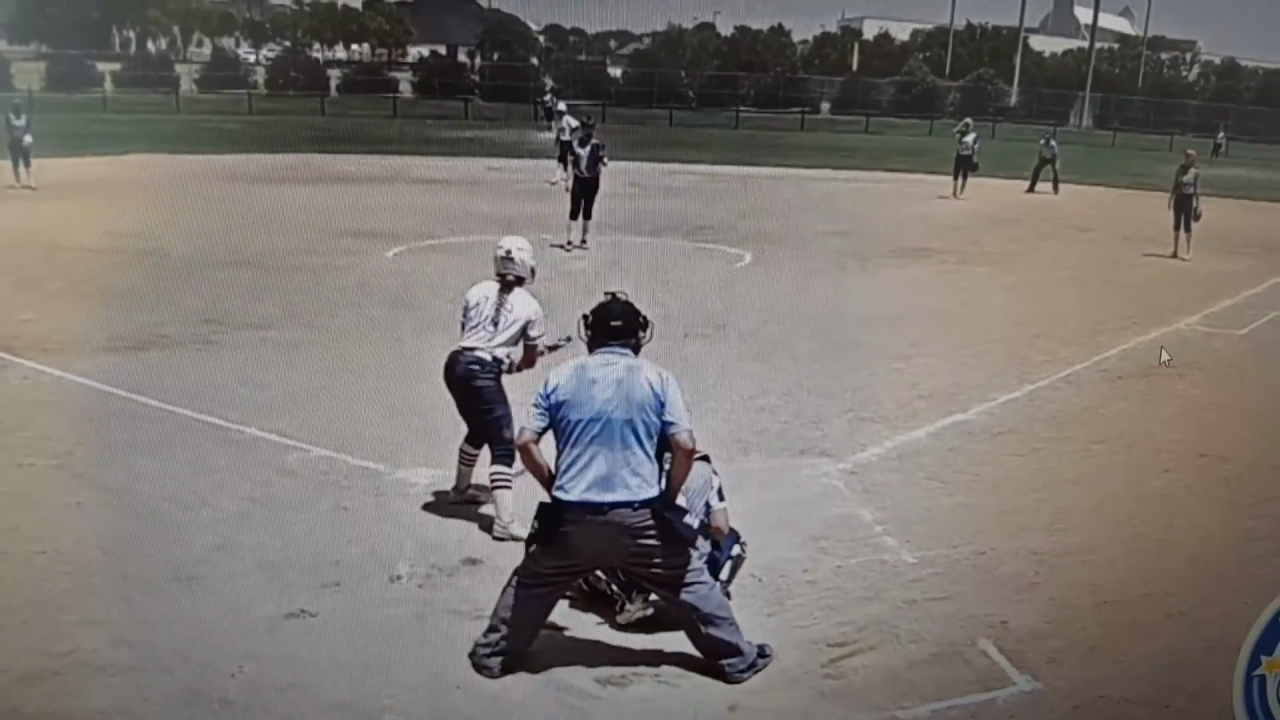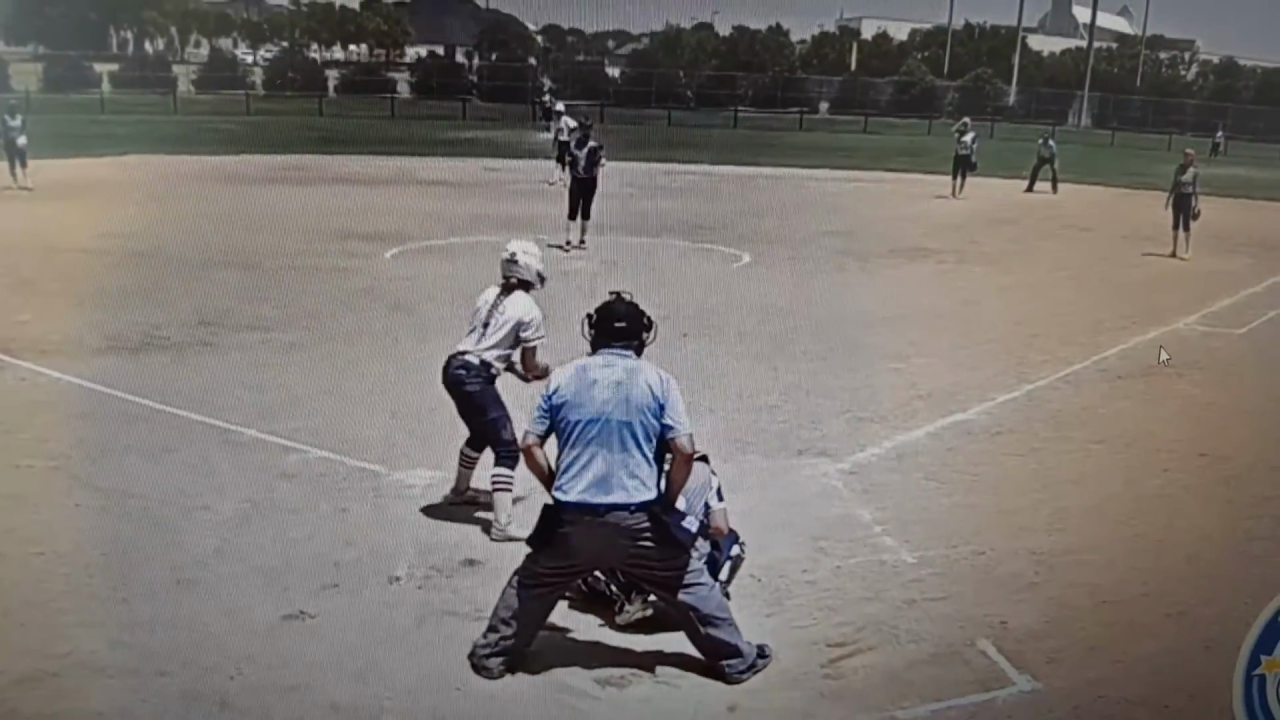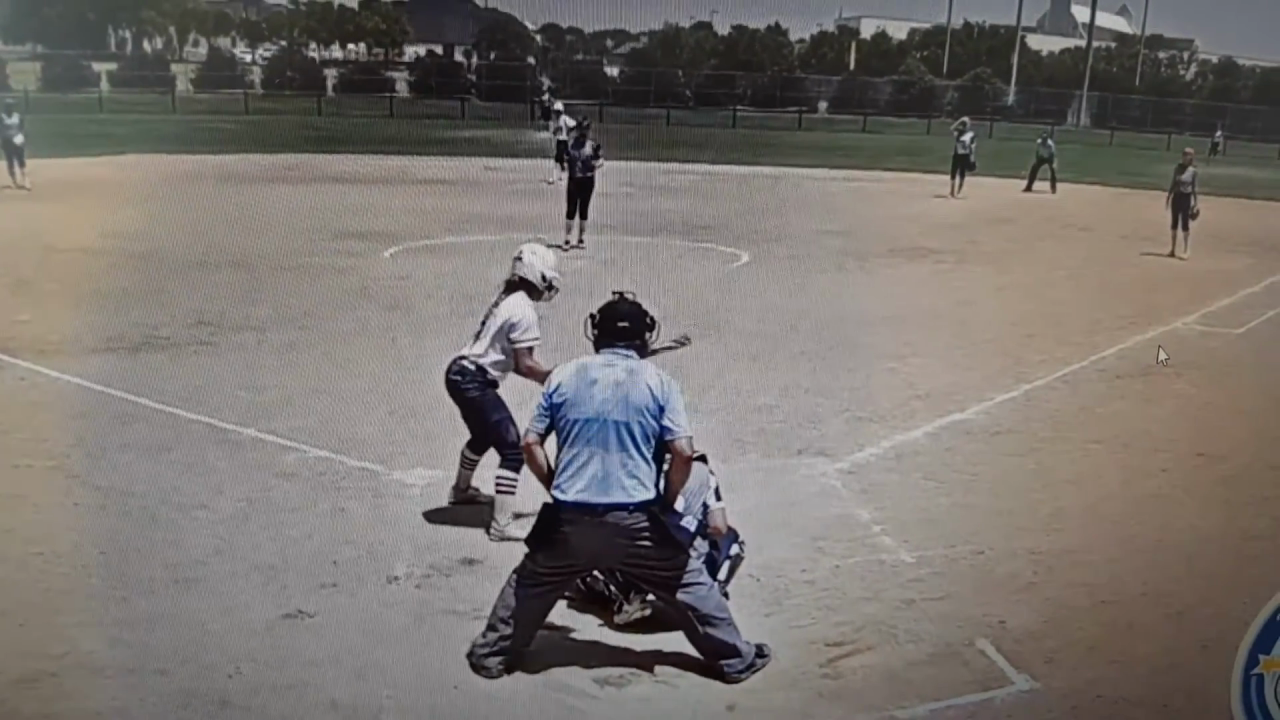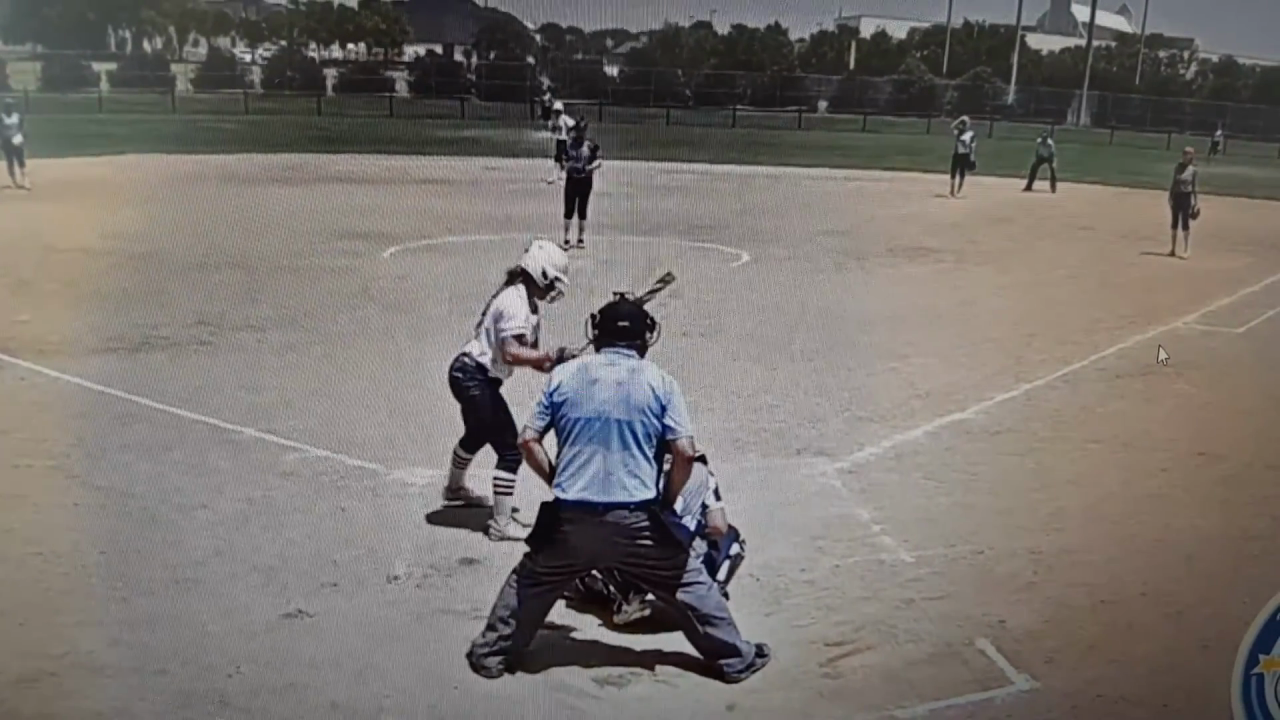
dt=0.2s
person 1, frame 1
left shoulder: (561, 377)
right shoulder: (657, 379)
left elbow: (526, 441)
right elbow: (685, 446)
left wrist: (554, 486)
right wrist: (667, 498)
left hip: (573, 517)
right hip: (639, 517)
left knee: (530, 585)
right knee: (691, 584)
left ankle: (492, 654)
right ankle: (737, 659)
person 1, frame 2
left shoulder: (563, 378)
right shoulder: (658, 381)
left elbow: (530, 445)
right elbow: (684, 451)
left wrist: (557, 489)
right wrist: (667, 501)
left hip: (572, 519)
right hip: (638, 520)
left knee: (531, 586)
right knee: (690, 586)
left ankle: (492, 656)
right ankle: (736, 660)
person 1, frame 3
left shoulder: (564, 376)
right shoulder: (659, 382)
left elbow: (531, 443)
right elbow: (683, 453)
right wrist: (666, 502)
left hip: (570, 519)
right hip: (636, 519)
left knee: (529, 584)
right knee: (689, 585)
left ankle: (491, 655)
right ankle: (735, 659)
person 1, frame 4
left shoulder: (564, 375)
right shoulder: (660, 382)
left elbow: (528, 440)
right elbow: (685, 452)
right wrist: (666, 501)
left hip: (571, 517)
right hip: (636, 518)
left knee: (529, 584)
right knee: (689, 585)
left ankle: (490, 654)
right ankle: (735, 658)
person 2, frame 1
left shoulder: (477, 291)
right shoulder: (530, 306)
right elbow: (529, 360)
right wrist: (513, 365)
left hip: (456, 365)
right hip: (482, 374)
left knee: (479, 430)
right knee: (503, 447)
left ankle: (461, 488)
right ankle: (505, 522)
person 2, frame 2
left shoulder: (489, 295)
right shoulder: (529, 310)
right elbow: (529, 365)
left wrist: (514, 369)
right wrist: (542, 372)
left hip: (455, 369)
right hip: (475, 378)
left knee: (480, 433)
right knee: (506, 448)
left ankle: (460, 490)
right ankle: (502, 524)
person 2, frame 3
left shoulder: (505, 299)
right shoulder: (524, 311)
right elbow: (525, 364)
left wrist: (541, 375)
right wrist: (553, 377)
left hip: (460, 374)
right hip: (474, 382)
left knee: (483, 435)
right knee: (512, 450)
left ankle: (461, 489)
right ankle: (501, 525)
person 2, frame 4
left shoulder: (528, 302)
right shoulder: (515, 302)
left elbow: (529, 349)
right elbow: (511, 354)
left wrist: (550, 360)
right wrist: (551, 358)
left hip: (468, 374)
right hip: (475, 379)
left knee: (477, 434)
right knee: (510, 450)
left ankle: (455, 488)
right ankle: (501, 525)
